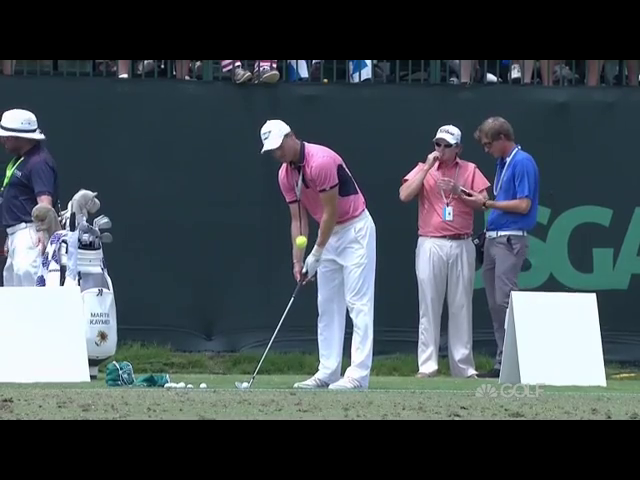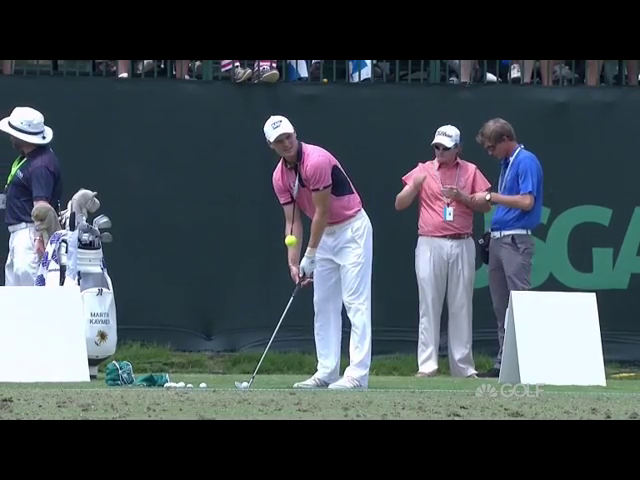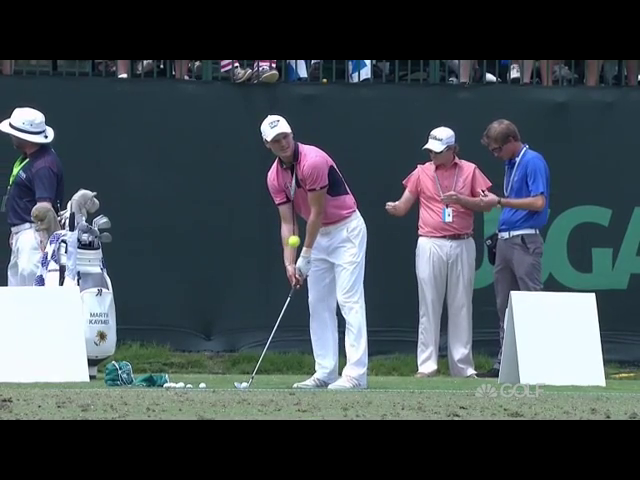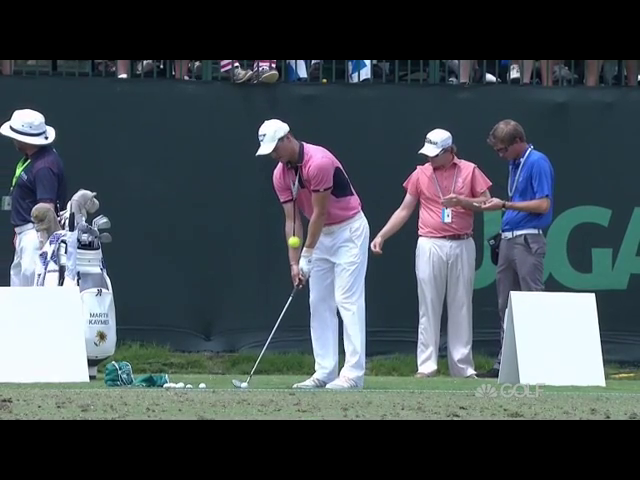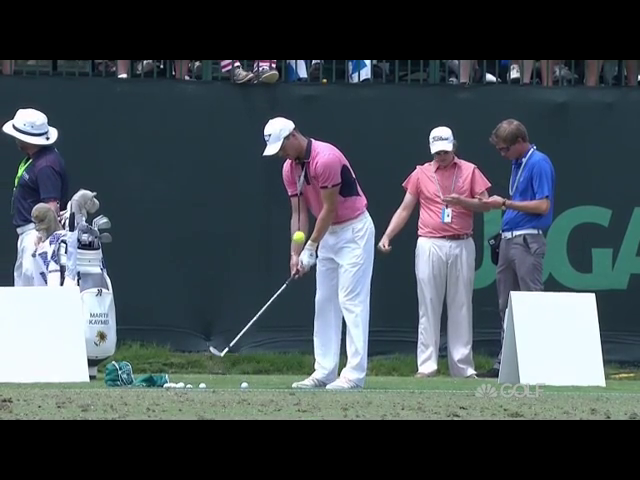
dt=0.4s
person 1, frame 1
left shoulder: (321, 161)
right shoulder: (284, 175)
left elbow: (331, 212)
right elbow: (298, 219)
left wrist: (316, 254)
right wrist: (297, 260)
left hip: (355, 229)
right hip: (329, 233)
left knee: (358, 302)
right knee: (327, 305)
left ankle: (358, 374)
right ankle: (328, 371)
person 1, frame 2
left shoulder: (317, 161)
right shoulder: (279, 176)
left elbow: (322, 212)
right elbow: (292, 221)
left wrist: (309, 255)
right wrist: (293, 262)
left hip: (352, 229)
right hip: (326, 234)
left knee: (355, 302)
right knee: (324, 304)
left ankle: (357, 374)
right ankle: (327, 371)
person 1, frame 3
left shoulder: (314, 160)
right shoulder: (274, 176)
left elbow: (317, 212)
right elbow: (287, 222)
left wrist: (305, 256)
right wrist: (289, 263)
left hip: (347, 230)
right hip: (320, 235)
left knee: (349, 300)
right knee: (319, 305)
left ankle: (355, 373)
right ankle: (325, 371)
person 1, frame 4
left shoulder: (319, 161)
right shoulder: (279, 174)
left elbow: (319, 213)
right elbow: (292, 220)
left wrist: (307, 255)
right wrist: (294, 262)
left hip: (350, 230)
right hip: (322, 234)
left knee: (347, 300)
right knee: (320, 303)
left ankle: (353, 373)
right ankle: (325, 371)
person 1, frame 5
left shoulder: (327, 158)
right shoulder: (289, 168)
left elbow: (329, 209)
right elbow: (299, 213)
left wrist: (310, 248)
right wrist: (295, 253)
left hip: (354, 230)
right hip: (329, 233)
left knee: (352, 302)
right knee: (324, 304)
left ankle: (354, 374)
right ankle: (325, 371)
person 2, frame 1
left shoulder: (523, 162)
right shoulder: (502, 163)
left elbow: (524, 205)
left wrist: (486, 203)
left hip: (511, 240)
right hip: (493, 239)
left knee: (505, 301)
right knee: (495, 305)
right ankle: (503, 363)
person 2, frame 2
left shoulder: (527, 161)
right shoulder: (507, 163)
left elbow: (527, 202)
left wrist: (490, 197)
left hip: (516, 240)
right hip: (498, 239)
right knee: (501, 305)
right ankle: (504, 362)
person 2, frame 3
left shoulder: (533, 161)
right shoulder: (510, 164)
left elbow: (538, 202)
left wrist: (500, 201)
left hip: (525, 240)
right hip: (505, 239)
right knee: (504, 305)
right ankle: (504, 361)
person 2, frame 4
left shoulder: (538, 162)
right shoulder: (514, 164)
left elbow: (543, 205)
left wrist: (504, 205)
right wrist: (501, 205)
left hip: (528, 240)
right hip: (508, 239)
right knee: (505, 305)
right ankle: (504, 361)
person 2, frame 5
left shoulder: (539, 163)
right shoulder: (517, 163)
left elbow: (543, 206)
left wrist: (505, 203)
right wrist: (500, 203)
left hip: (527, 241)
right hip: (508, 239)
right knee: (506, 305)
right ankle: (504, 361)
person 3, frame 1
left shoulder: (470, 170)
right shoulder: (423, 169)
right elbow: (404, 195)
left wrist: (458, 190)
right wrist: (427, 167)
left hip: (462, 246)
right hip: (430, 245)
left knee: (461, 306)
right knee: (429, 305)
left ankle: (463, 365)
right ankle: (427, 364)
person 3, frame 2
left shoulder: (471, 171)
right shoulder: (422, 170)
left elbow: (485, 206)
right elbow: (400, 204)
left wrist: (461, 196)
right wrist: (414, 185)
left hip: (462, 245)
right hip: (430, 245)
left knee: (461, 306)
right knee: (429, 305)
left ankle: (463, 364)
right ankle: (427, 364)
person 3, frame 3
left shoulder: (470, 170)
right shoulder: (422, 172)
left elbow: (485, 204)
right elbow: (404, 207)
left wrist: (461, 199)
right wrist: (394, 208)
left hip: (462, 246)
right hip: (430, 245)
left knee: (461, 306)
right knee: (429, 306)
left ankle: (463, 365)
right ankle: (426, 364)
person 3, frame 4
left shoulder: (470, 170)
right shoulder: (420, 174)
left elbow: (486, 202)
right elbow: (404, 210)
left wrist: (461, 200)
right wrist: (380, 236)
left hip: (462, 246)
right hip: (430, 246)
left knee: (461, 306)
right knee: (428, 306)
left ankle: (462, 365)
right ankle: (426, 364)
person 3, frame 5
left shoulder: (469, 170)
right shoulder: (421, 173)
left elbow: (485, 205)
right elbow: (404, 209)
left wrist: (462, 201)
right wrist: (386, 236)
left hip: (462, 246)
right hip: (430, 246)
left knee: (461, 306)
right knee: (428, 306)
left ankle: (462, 365)
right ankle: (426, 365)
person 4, frame 1
left shoulder: (39, 162)
right shoulder: (20, 159)
left elbow: (45, 201)
left hip: (31, 234)
right hip: (17, 234)
left knee: (29, 280)
person 4, frame 2
left shoulder: (40, 165)
right shoulder: (28, 157)
left elbow: (41, 205)
left wrist: (41, 237)
left hip: (30, 233)
right hip: (19, 232)
left knee: (29, 281)
person 4, frame 3
left shoulder: (43, 165)
right shoulder: (28, 157)
left elbow: (44, 206)
left wrist: (45, 238)
left hip: (33, 233)
right hip: (22, 233)
left knee: (32, 283)
right knee: (16, 282)
person 4, frame 4
left shoulder: (44, 166)
right shoulder: (31, 158)
left elbow: (47, 207)
left hip: (36, 234)
right hip: (26, 232)
left knee: (33, 283)
right knee: (18, 281)
person 4, frame 5
left shoulder: (46, 165)
right shoulder: (33, 158)
left elbow: (52, 206)
left hip: (37, 234)
right hip: (27, 233)
left knee: (34, 283)
right knee: (22, 281)
